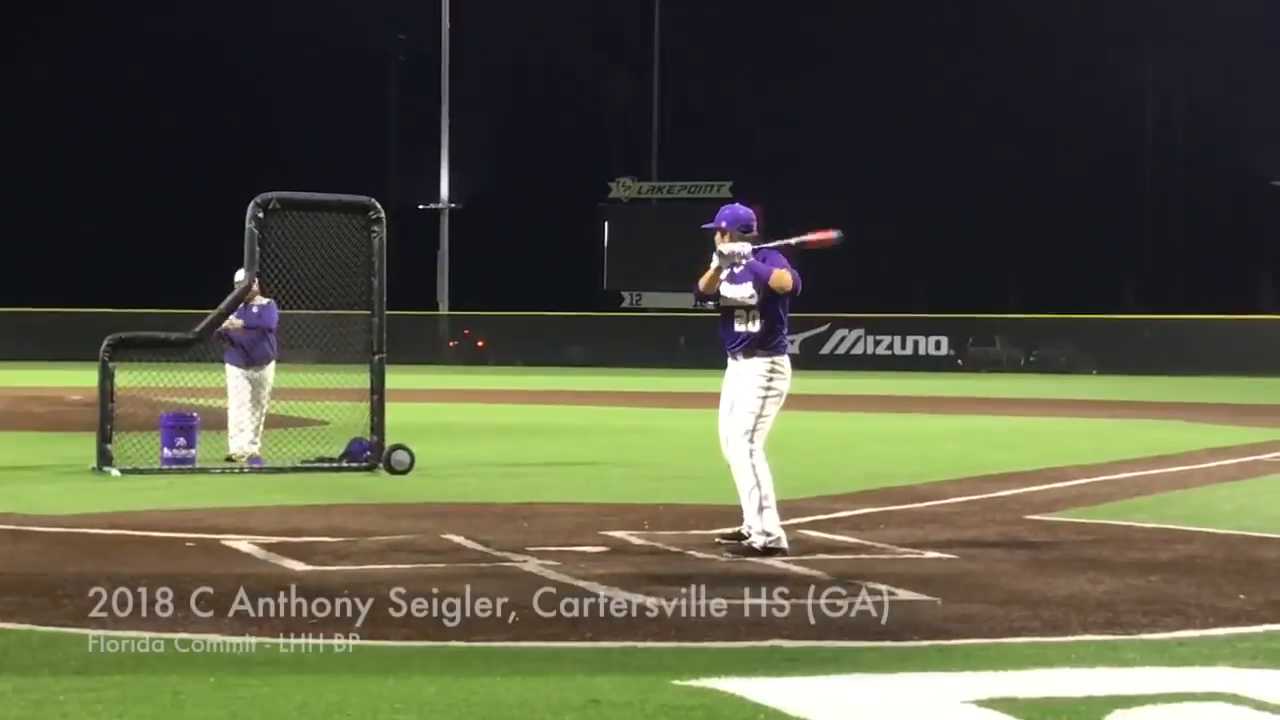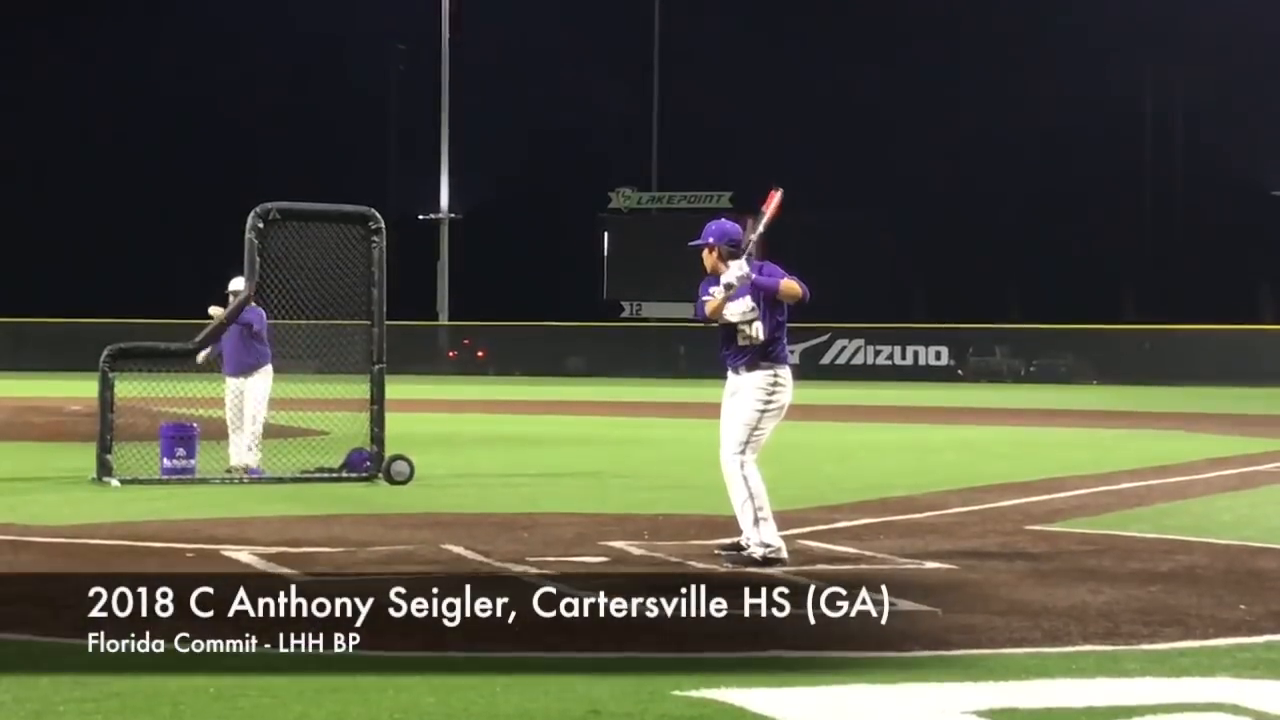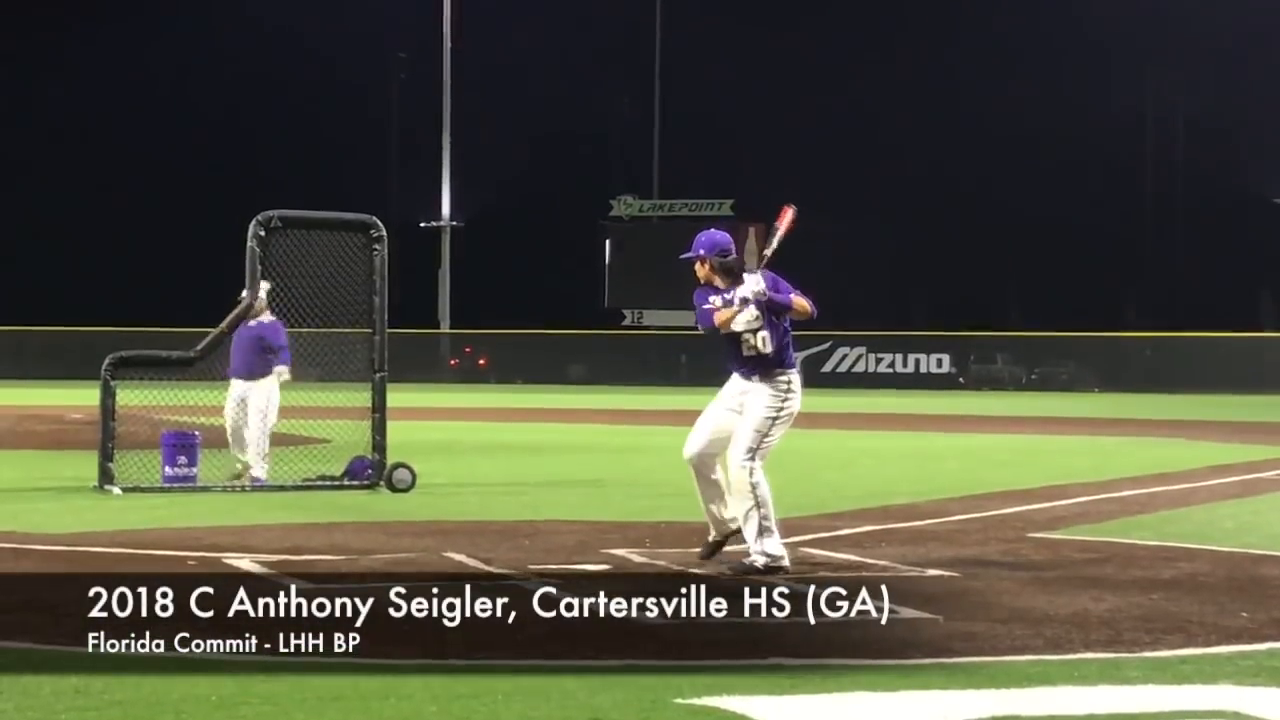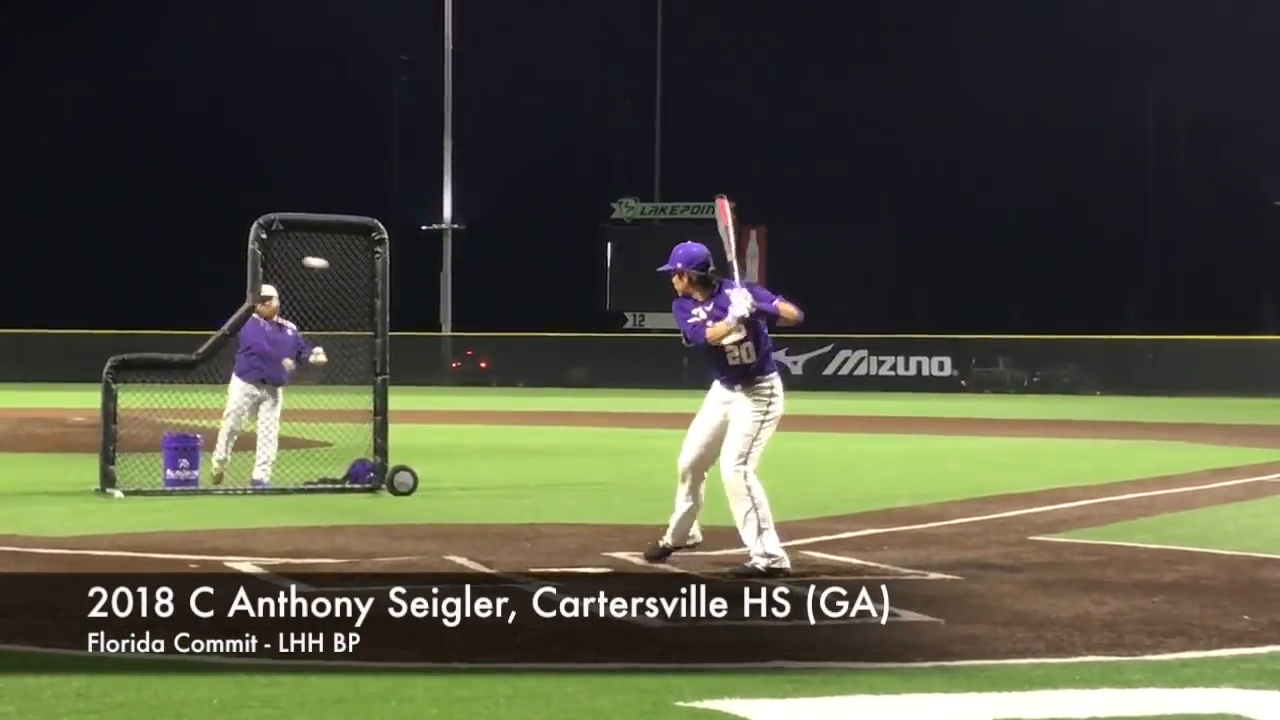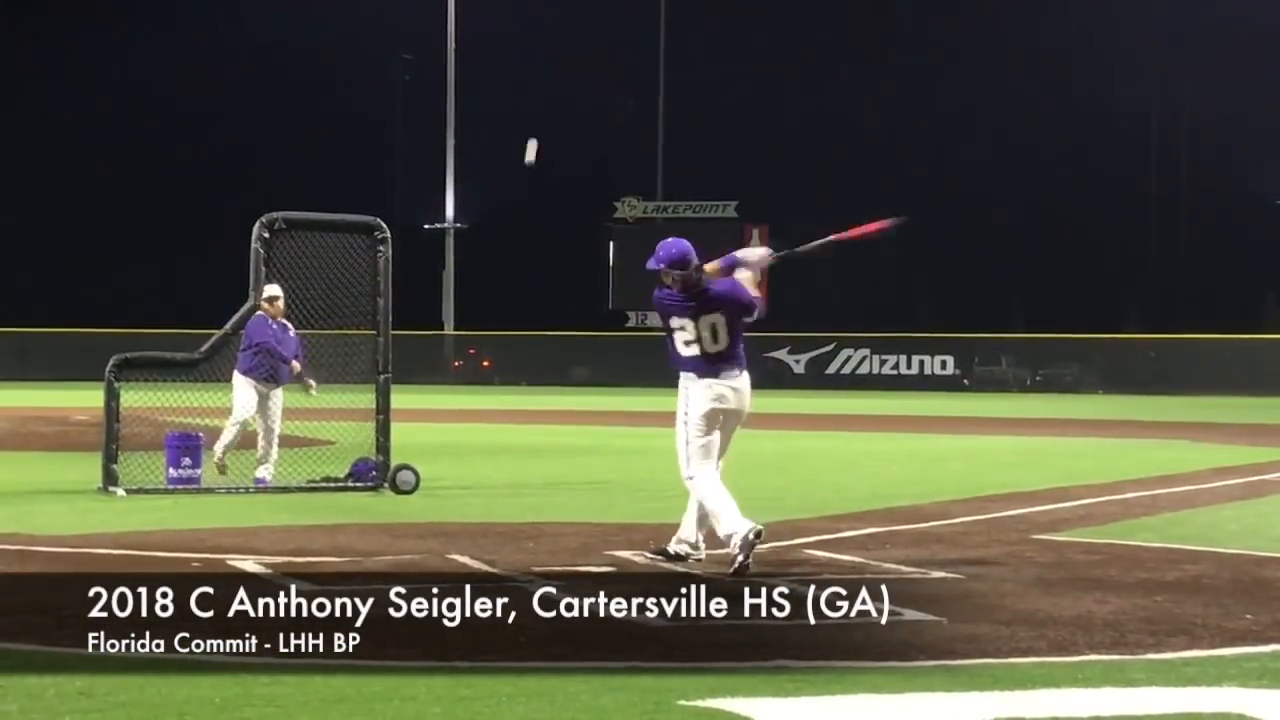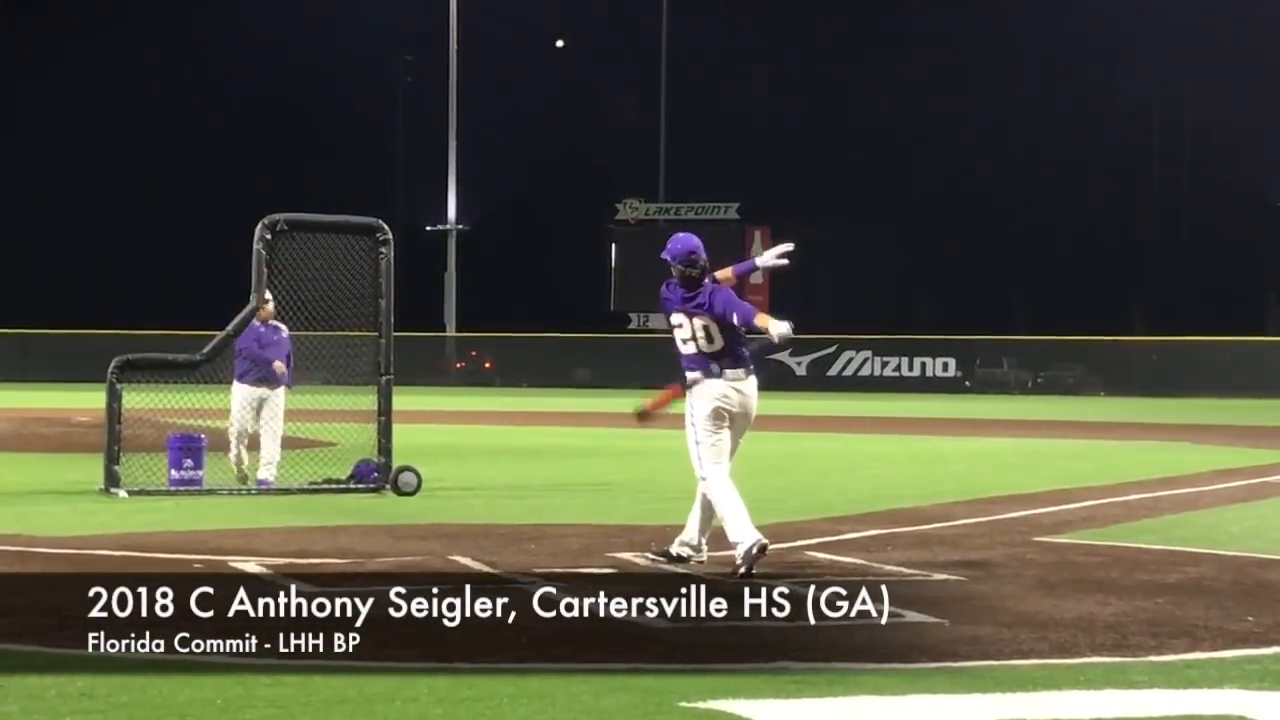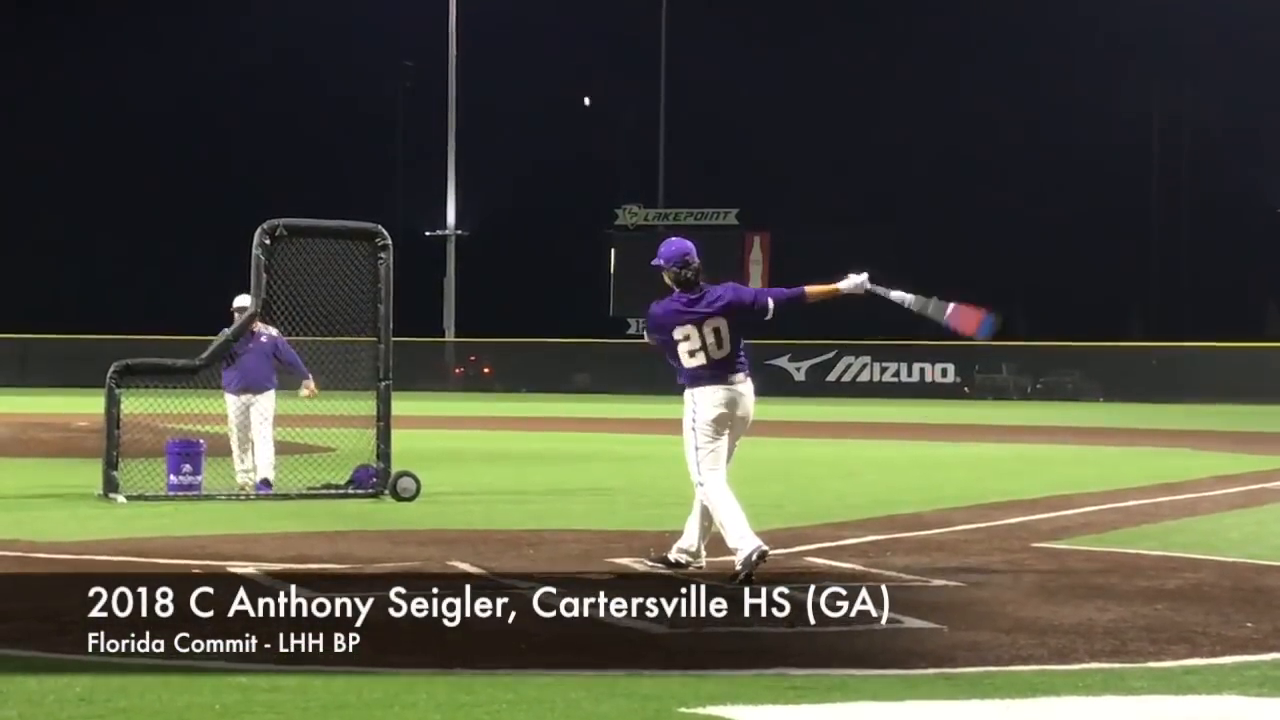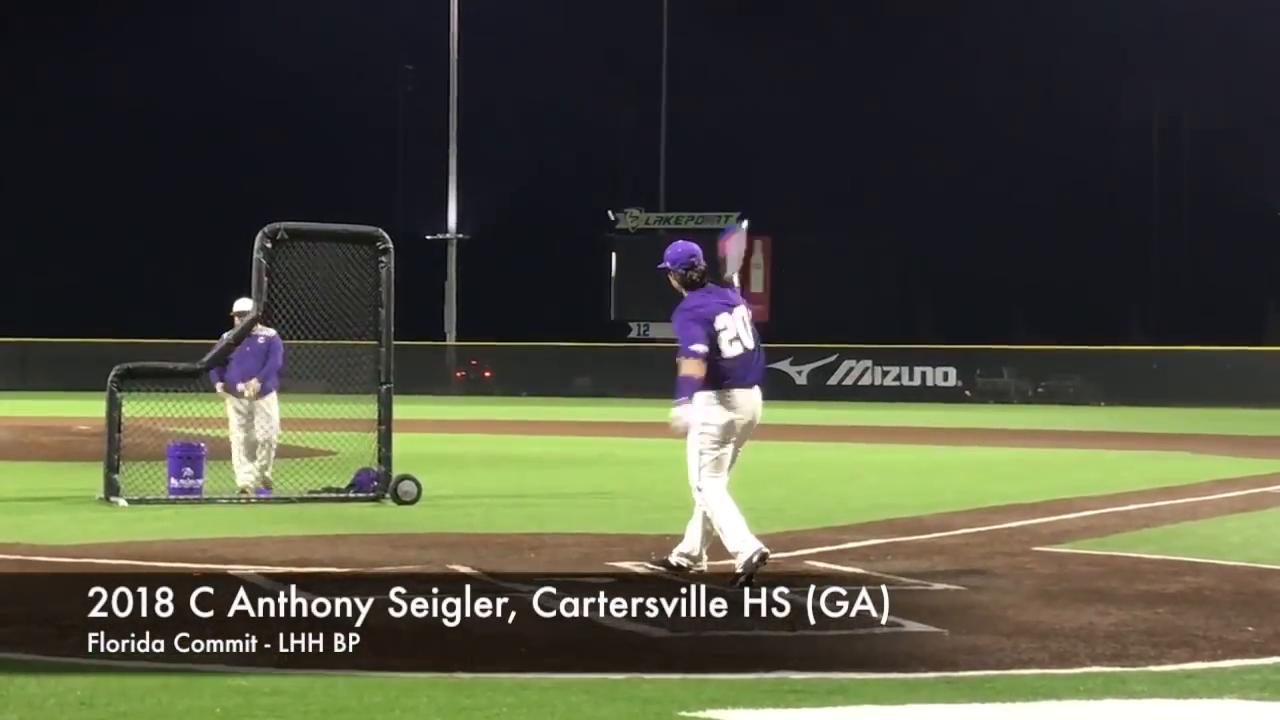
dt=0.4s
person 1, frame 1
left shoulder: (768, 259)
right shoulder: (723, 267)
left elbow: (791, 284)
right elbow: (703, 291)
left wrist: (748, 261)
right wrist: (720, 263)
left hip: (765, 367)
right hip: (737, 366)
left knee: (745, 445)
right knee: (731, 446)
left ankle: (769, 536)
right ankle: (753, 526)
person 1, frame 2
left shoulder: (761, 271)
right shoulder: (710, 285)
left elbow: (799, 293)
right elbow: (707, 314)
left wrist: (751, 280)
right wrist: (726, 290)
left hip: (767, 379)
right hip: (736, 379)
left knee: (736, 455)
right knee: (732, 458)
left ankle: (768, 547)
right ankle: (753, 536)
person 1, frame 3
left shoulder: (762, 280)
right shoulder: (704, 294)
left elbow: (807, 310)
right elbow: (715, 322)
left wrist: (767, 297)
right wrist: (740, 301)
left hip: (776, 386)
right hip: (739, 383)
left knee: (743, 461)
right knee: (696, 450)
left ankle: (770, 555)
right ankle: (724, 524)
person 1, frame 4
left shoulder: (742, 291)
right shoulder: (682, 305)
left elbow: (795, 315)
right elbow: (705, 336)
left wrist: (757, 309)
right wrist: (734, 318)
left hip: (759, 391)
right hip: (724, 391)
left knee: (737, 470)
right knee: (690, 462)
left ankle: (771, 557)
right ankle: (680, 537)
person 1, frame 5
left shoulder: (661, 299)
right shoulder: (726, 292)
left elbow: (689, 282)
right elbow: (754, 307)
left wrist: (736, 259)
right wrist: (744, 268)
left hip: (698, 389)
right hip: (738, 385)
left knee: (698, 472)
right knee: (707, 468)
left ankle: (737, 531)
right ankle: (686, 541)
person 1, frame 6
left shoulder: (669, 294)
right shoulder: (716, 298)
left elbow: (701, 284)
right elbow: (745, 315)
left wrist: (755, 263)
right wrist: (775, 327)
left hip: (706, 388)
right hip: (743, 386)
left knee: (712, 473)
right knee: (712, 468)
left ankle: (746, 540)
right ankle: (689, 544)
person 1, frame 7
left shoulder: (660, 313)
right shoulder: (729, 296)
left elbow: (654, 336)
right elbow: (788, 296)
right wrist: (841, 287)
left hip: (704, 399)
right hip: (741, 392)
left knee: (709, 480)
right knee: (712, 475)
left ankle: (748, 549)
right ankle: (688, 550)
person 1, frame 8
left shoulder: (688, 310)
right shoulder: (729, 296)
left elbow: (693, 361)
left wrist: (683, 401)
left hip: (718, 400)
right hip: (749, 396)
left knee: (706, 483)
right knee: (710, 479)
left ankle: (746, 551)
right ankle: (690, 553)
person 2, frame 1
left shoulder: (267, 306)
left elbow: (269, 323)
right elbow: (221, 332)
left wrist: (242, 324)
right wrist: (222, 325)
left hip: (263, 367)
right hip: (236, 367)
left knee: (258, 410)
right knee: (238, 408)
left ankle: (252, 449)
right ankle: (238, 451)
person 2, frame 2
left shoulder: (254, 312)
right shoulder: (235, 315)
left elbow: (248, 321)
left wrist: (225, 314)
right wrist: (210, 351)
left hip: (256, 374)
right hip: (233, 377)
left knee: (253, 417)
right knee: (235, 422)
left ankle: (250, 463)
right ankle: (237, 463)
person 2, frame 3
left shoulder: (270, 324)
right shoulder: (247, 321)
left elbow: (283, 347)
left wrist: (283, 366)
left hip: (262, 383)
right hip: (238, 383)
left knee: (258, 428)
right knee: (232, 425)
left ankle: (257, 472)
right ankle: (245, 463)
person 2, frame 4
left shoulder: (290, 329)
right shoulder: (252, 323)
left elbow: (303, 350)
right elbow: (259, 347)
left wrist: (314, 356)
right wrist: (281, 360)
left hip: (273, 389)
right hip: (245, 384)
left knee: (269, 433)
right knee: (231, 425)
left ankle: (261, 476)
right ankle: (218, 464)
person 2, frame 5
left shoulder: (289, 328)
right shoulder: (258, 321)
left elbow: (297, 355)
right elbow: (267, 345)
left wrist: (305, 378)
right wrist: (289, 361)
left hip: (275, 386)
right hip: (248, 380)
left knee: (271, 430)
right knee: (242, 417)
left ankle: (264, 474)
right ankle: (220, 454)
person 2, frame 6
left shoulder: (282, 330)
right shoulder: (247, 326)
left elbow: (288, 359)
right elbow: (246, 350)
left wrist: (286, 382)
right wrist: (272, 363)
left hip: (275, 390)
right hip: (246, 387)
left knee: (272, 432)
right knee: (239, 429)
left ankle: (266, 476)
right ankle: (240, 471)
person 2, frame 7
left shoulder: (271, 334)
left elbow: (290, 356)
left wrist: (307, 378)
right wrist: (236, 338)
left hip: (264, 394)
right hip: (236, 395)
left knee: (263, 434)
right knee: (240, 439)
left ankle: (265, 479)
right ankle: (247, 481)
person 2, frame 8
left shoulder: (270, 336)
right shoulder: (228, 338)
left elbow: (275, 362)
right elbow: (216, 364)
left wrist: (258, 380)
right wrist: (218, 382)
left hip: (265, 397)
right hip: (237, 399)
left knee: (268, 437)
right knee: (240, 441)
left ankle: (263, 479)
right ankle: (246, 483)
